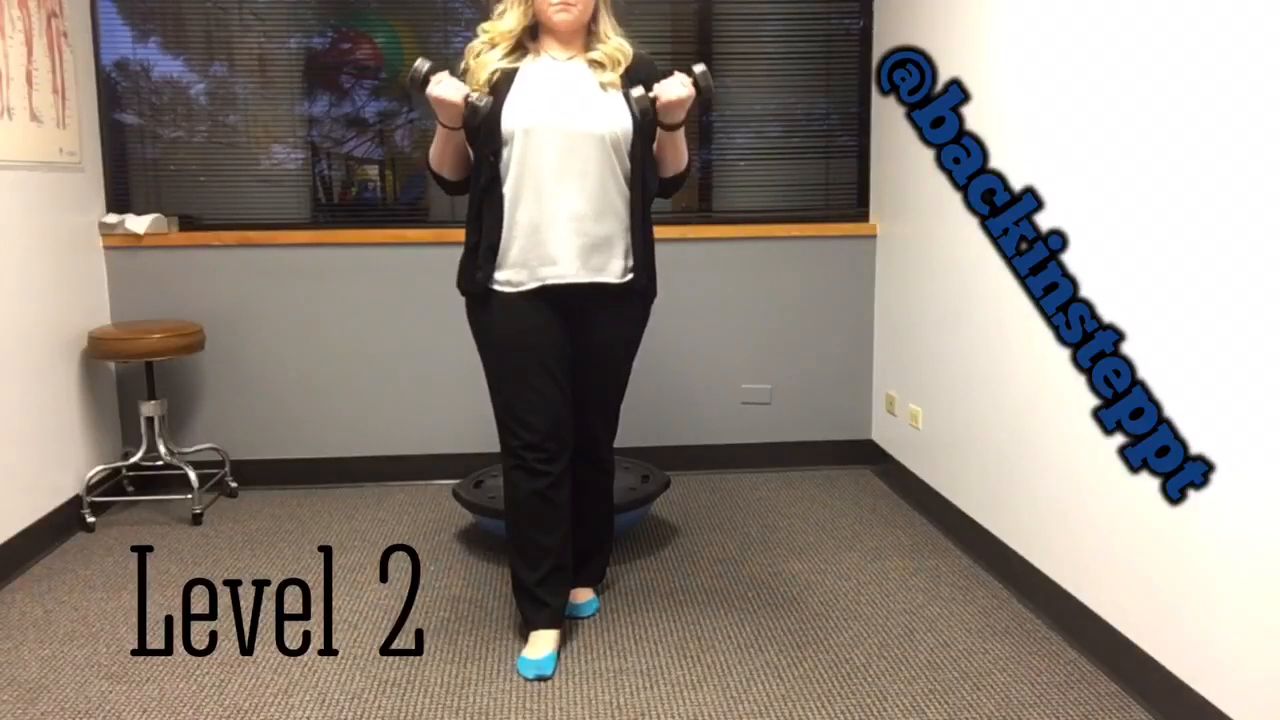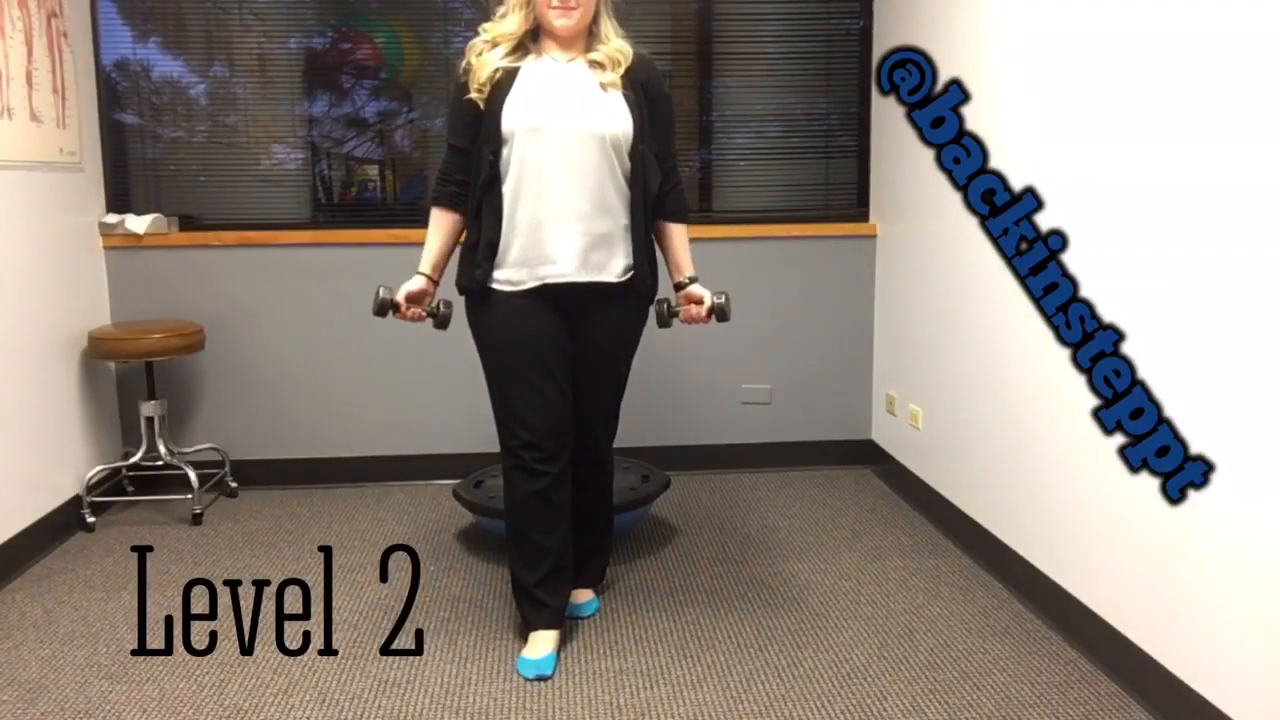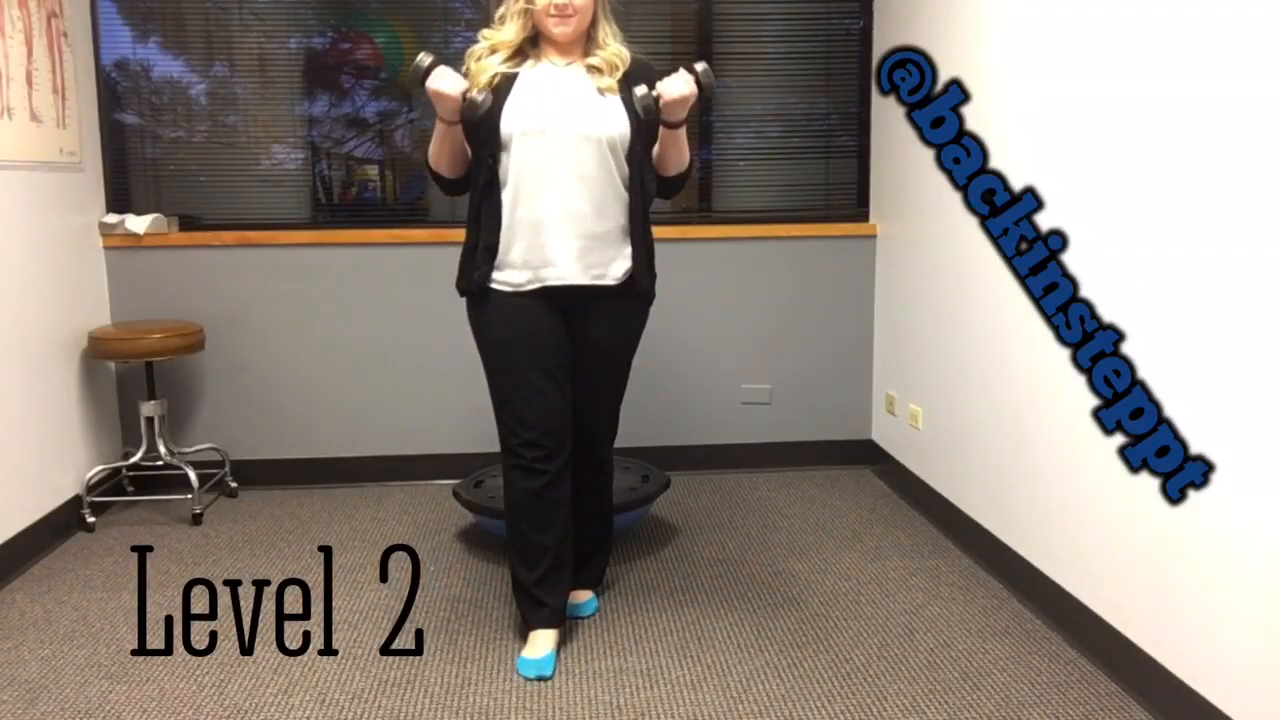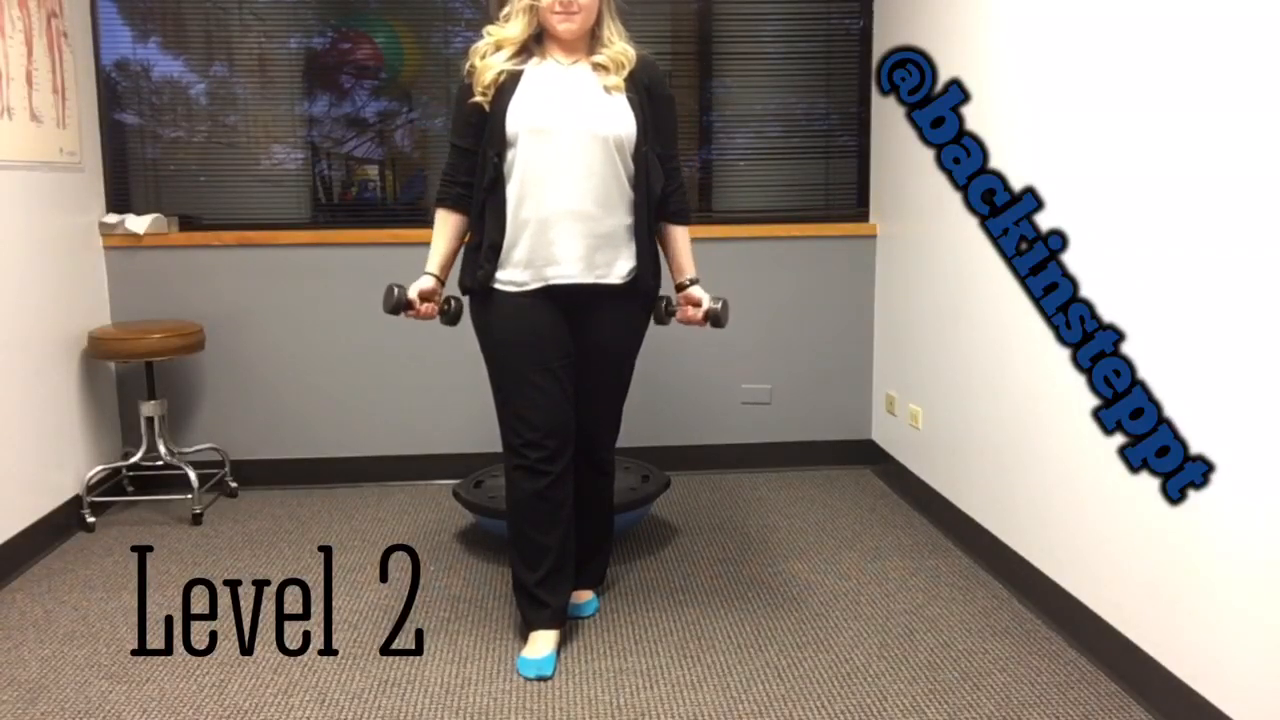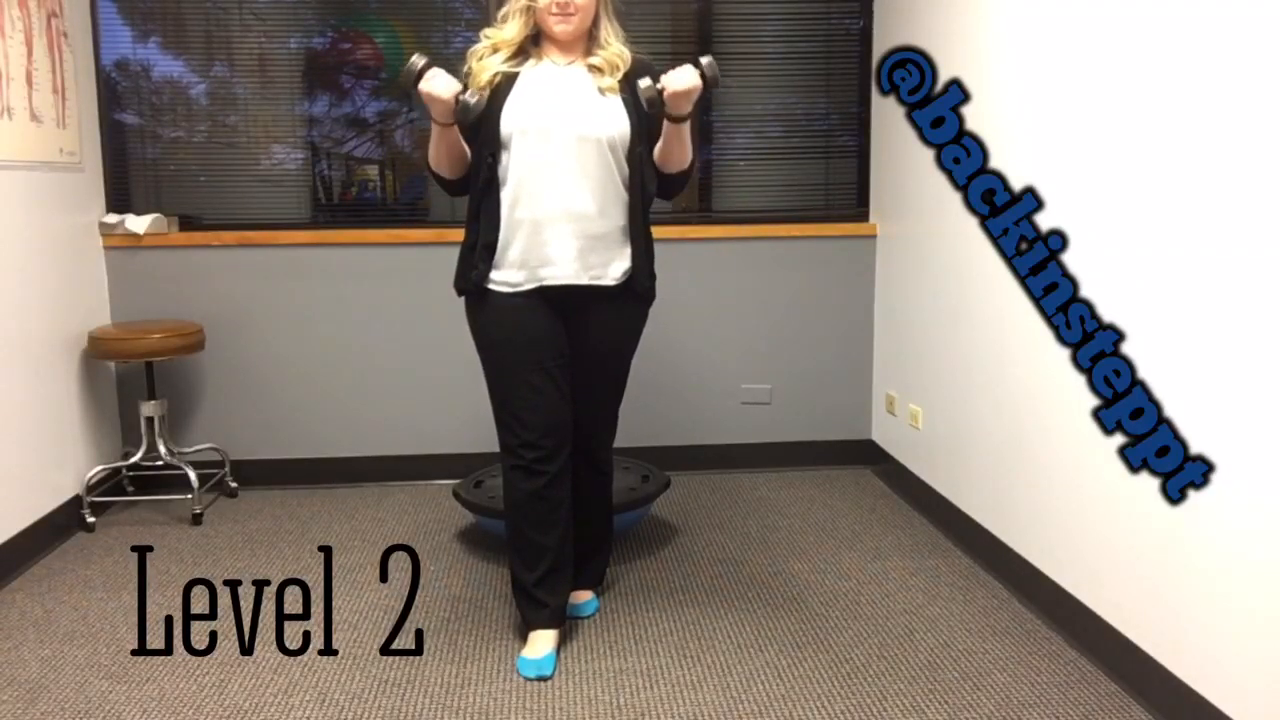
dt=1s
person 1, frame 1
left shoulder: (633, 70)
right shoulder: (491, 66)
left elbow: (665, 178)
right elbow: (455, 175)
left wrist: (673, 124)
right wrist: (447, 124)
left hip: (611, 289)
right hip: (515, 290)
left knee: (594, 439)
right knee: (533, 447)
left ankle: (585, 575)
right ankle: (542, 614)
person 1, frame 2
left shoulder: (635, 73)
right shoulder: (489, 70)
left elbow: (664, 186)
right elbow: (456, 181)
left wrist: (685, 278)
right wrist: (427, 273)
left hip: (611, 289)
right hip: (514, 290)
left knee: (593, 440)
right knee: (533, 448)
left ankle: (584, 576)
right ankle: (543, 614)
person 1, frame 3
left shoulder: (631, 74)
right shoulder: (491, 70)
left elbow: (667, 180)
right elbow: (453, 178)
left wrist: (674, 121)
right wrist: (447, 116)
left hip: (609, 289)
right hip: (514, 289)
left knee: (593, 439)
right knee: (532, 446)
left ankle: (584, 576)
right ankle: (542, 614)
person 1, frame 4
left shoulder: (639, 75)
right shoulder: (493, 71)
left elbow: (668, 187)
right elbow: (460, 182)
left wrist: (687, 279)
right wrist: (434, 273)
left hip: (614, 290)
right hip: (517, 290)
left knee: (595, 440)
right knee: (535, 447)
left ankle: (585, 578)
right ankle: (543, 614)
person 1, frame 5
left shoulder: (632, 74)
right shoulder: (492, 70)
left elbow: (668, 180)
right elbow: (456, 177)
left wrist: (678, 116)
right wrist: (441, 119)
left hip: (609, 290)
right hip: (513, 290)
left knee: (593, 439)
right knee: (531, 447)
left ankle: (585, 576)
right ankle: (542, 614)
